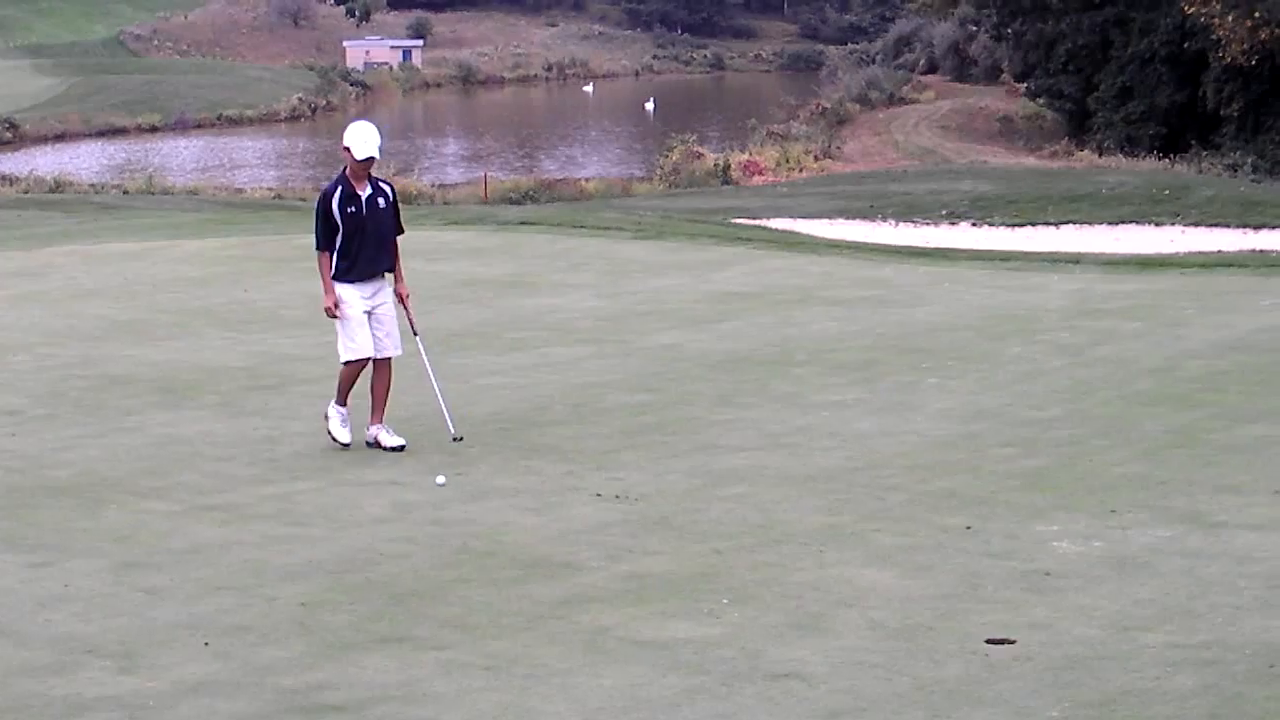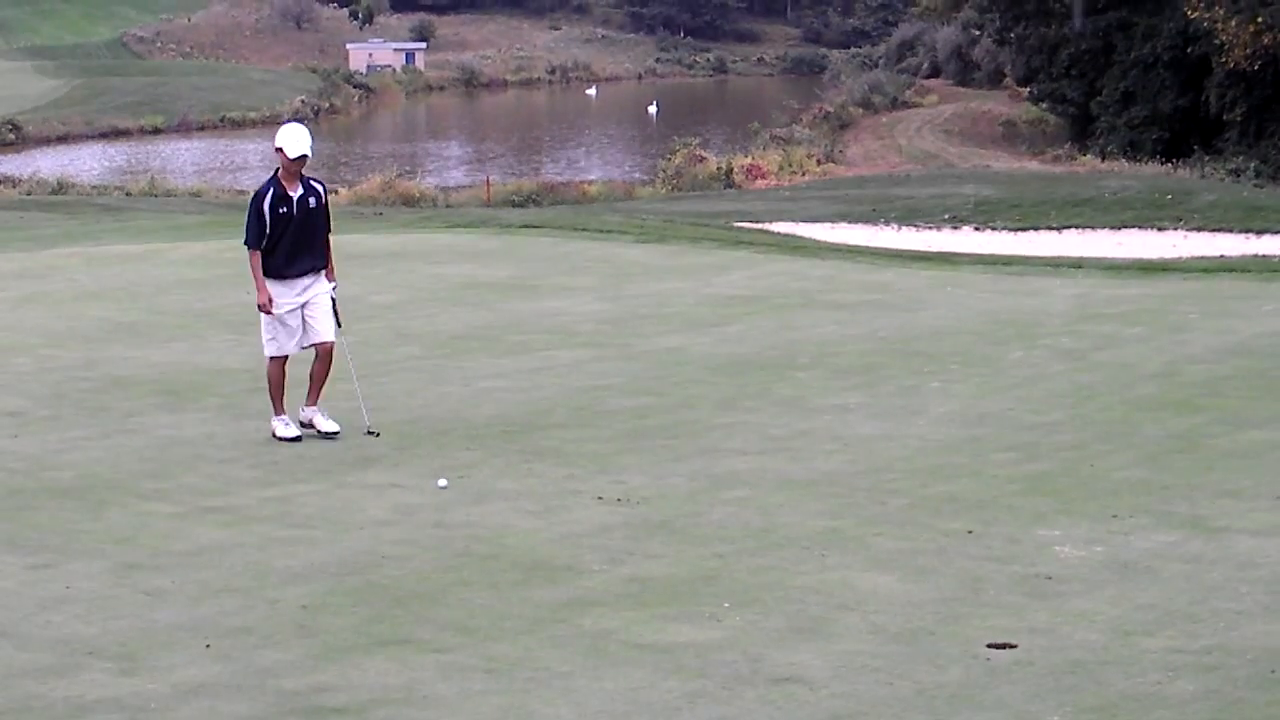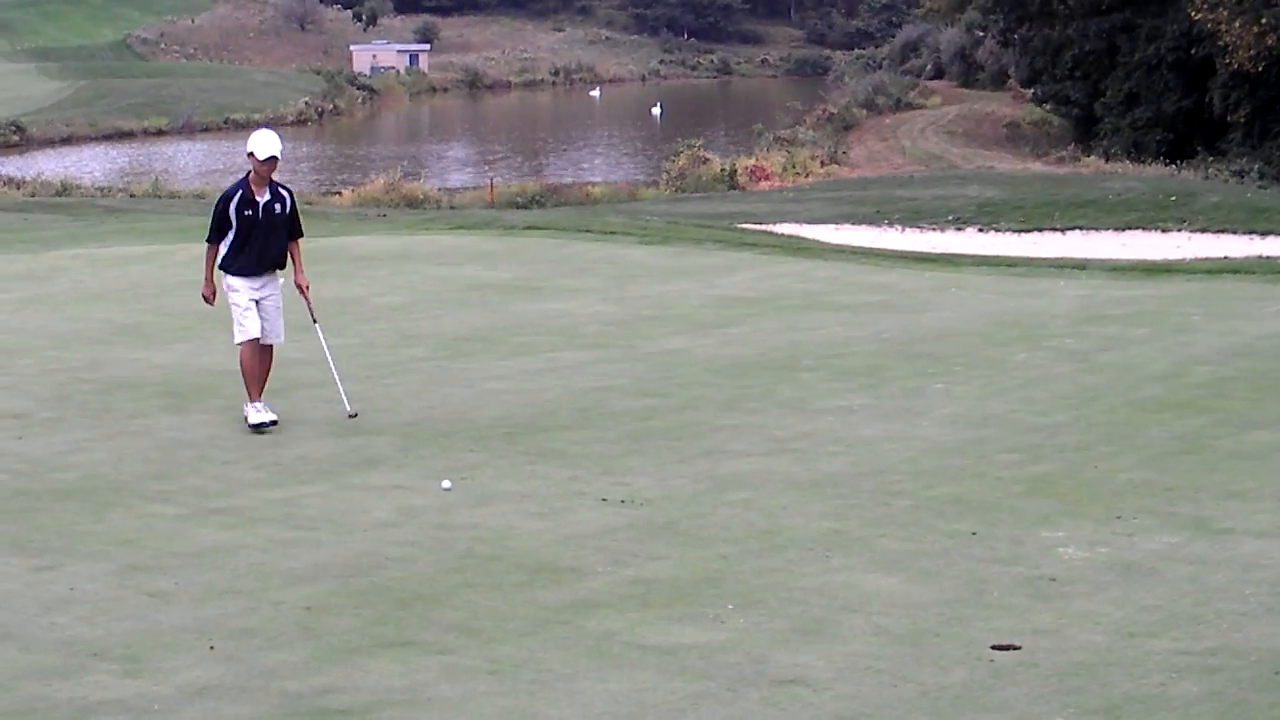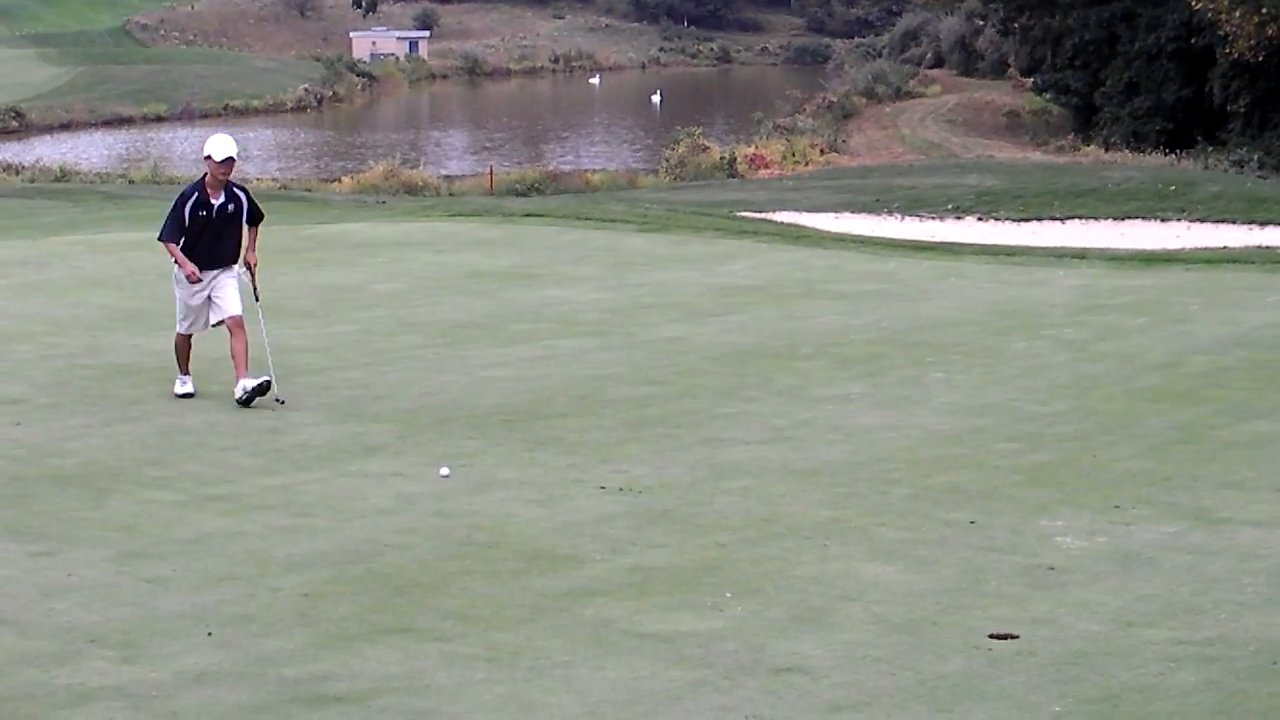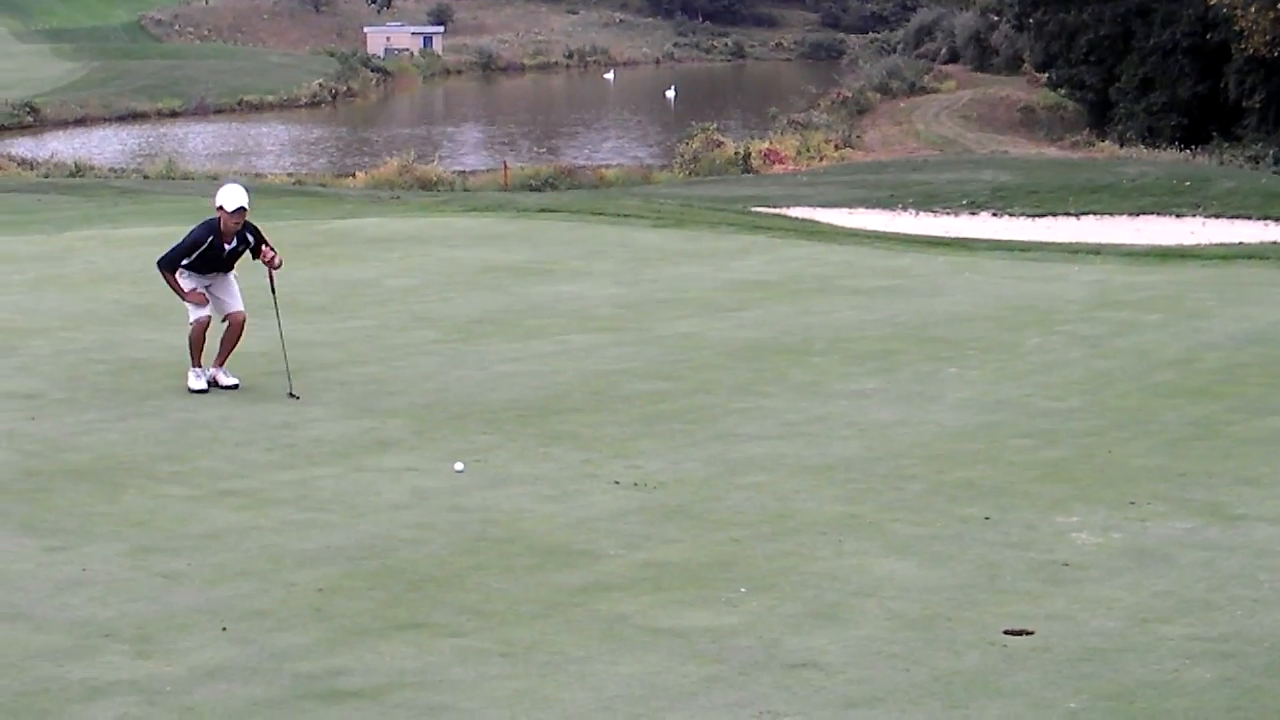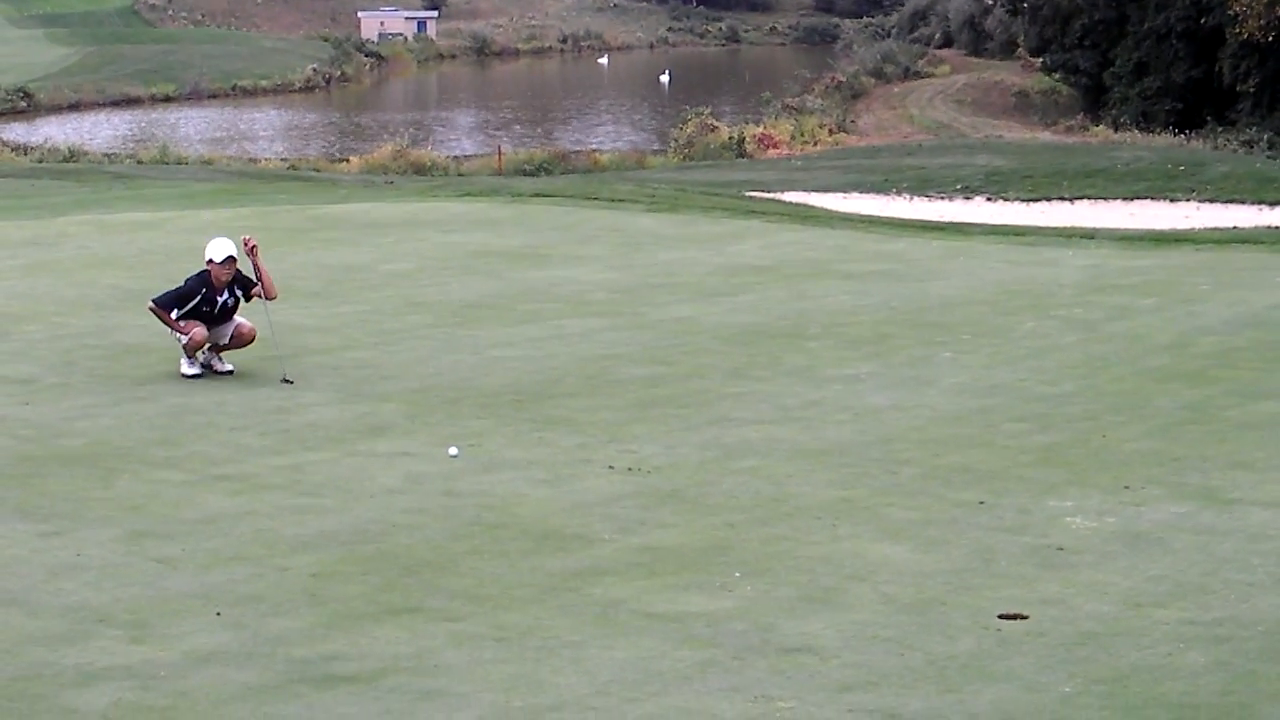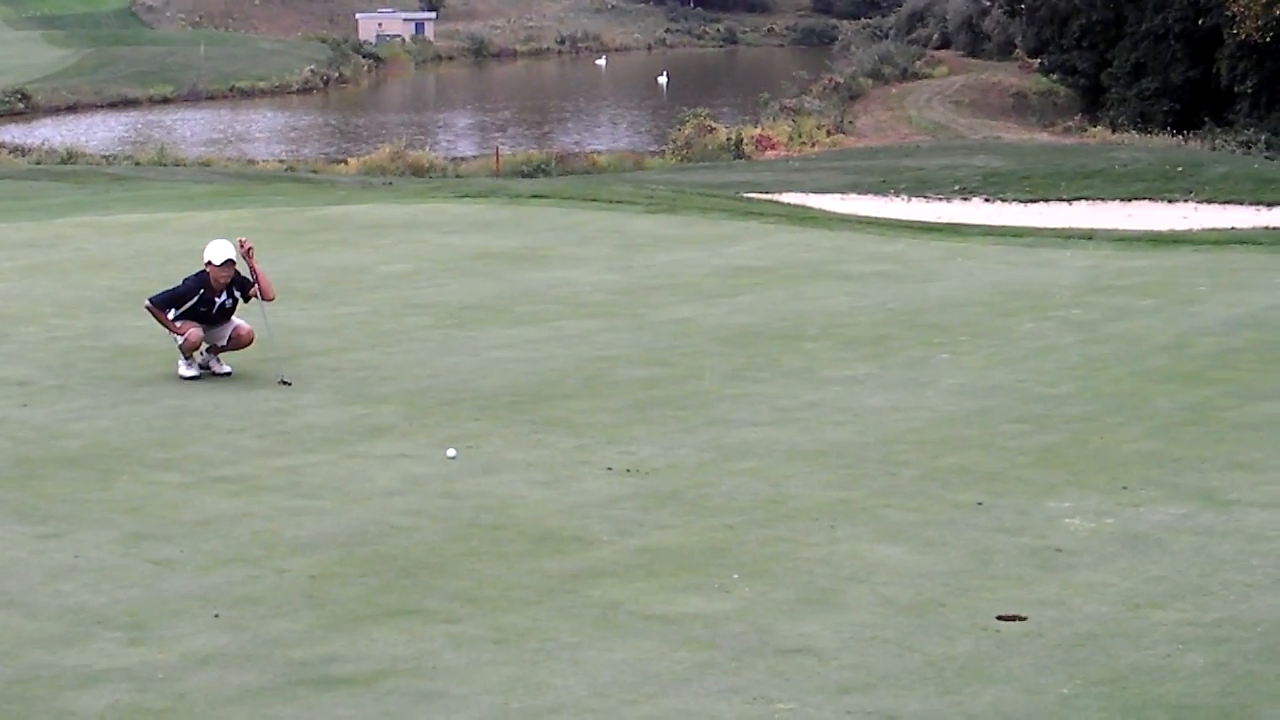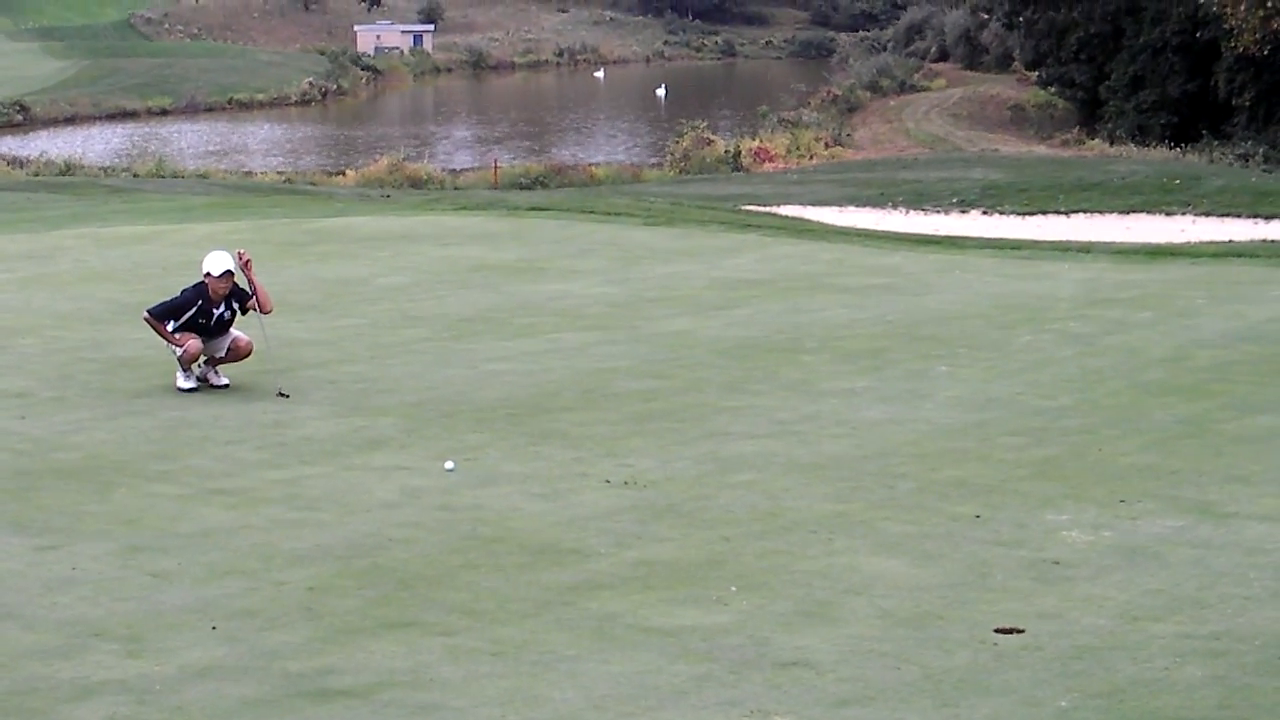
dt=0.5s
person 1, frame 1
left shoulder: (385, 191)
right shoulder: (332, 195)
right elbow: (324, 249)
left wrist: (399, 280)
right wrist: (328, 292)
left hip: (379, 286)
right hip: (347, 288)
left knee: (385, 358)
right knee: (359, 357)
left ankle: (377, 427)
right ankle: (338, 409)
person 1, frame 2
left shoulder: (317, 191)
right shoulder: (264, 196)
right elbow: (254, 247)
left wrist: (330, 272)
right wrist: (260, 289)
left hip: (314, 281)
right hip: (278, 285)
left knee: (325, 345)
right knee: (279, 353)
left ankle: (311, 409)
right ankle: (280, 417)
person 1, frame 3
left shoulder: (284, 196)
right shoulder: (232, 197)
left elbow: (292, 237)
right elbow: (214, 241)
left wrist: (299, 272)
right wrist: (208, 280)
left hip: (270, 279)
right hip: (239, 279)
left knee: (267, 343)
right knee: (250, 338)
left ankle: (253, 403)
right ankle: (255, 405)
person 1, frame 4
left shoulder: (240, 195)
right shoulder: (189, 197)
left elbow: (255, 220)
right elbow: (168, 238)
left wrist: (250, 250)
right wrist: (185, 263)
left hip: (225, 271)
right hip: (192, 273)
left knee: (236, 321)
right knee: (186, 330)
left ankle: (243, 383)
right ankle: (184, 377)
person 1, frame 5
left shoulder: (249, 232)
right shoulder: (202, 235)
left elbow: (275, 261)
right elbow: (164, 264)
left wrist: (272, 260)
right wrist: (184, 294)
left hip: (222, 275)
right hip: (192, 275)
left knee: (238, 318)
right knee: (202, 319)
left ankle: (216, 369)
right ankle: (196, 371)
person 1, frame 6
left shoulder: (238, 281)
right shoulder: (196, 287)
left elbow: (271, 295)
right elbow: (154, 306)
left wrist: (256, 260)
right wrist: (179, 328)
left hip: (220, 324)
right hip: (189, 322)
left knee: (247, 332)
right knee: (200, 335)
left ankle: (211, 354)
right ankle: (189, 359)
person 1, frame 7
left shoulder: (236, 282)
right shoulder: (194, 287)
left elbow: (269, 296)
right elbow: (150, 304)
left wrist: (252, 262)
right wrist: (175, 329)
left hip: (217, 324)
right hip: (186, 323)
left knee: (246, 335)
right knee: (194, 336)
left ankle: (210, 356)
right ankle: (186, 359)
person 1, frame 8
left shoulder: (235, 294)
right shoulder: (192, 298)
left elbow: (266, 308)
right elbow: (149, 316)
left wrist: (250, 275)
right wrist: (174, 340)
left hip: (216, 336)
right hip: (186, 335)
left knee: (244, 346)
right knee: (194, 348)
left ankle: (208, 368)
right ankle: (185, 372)
